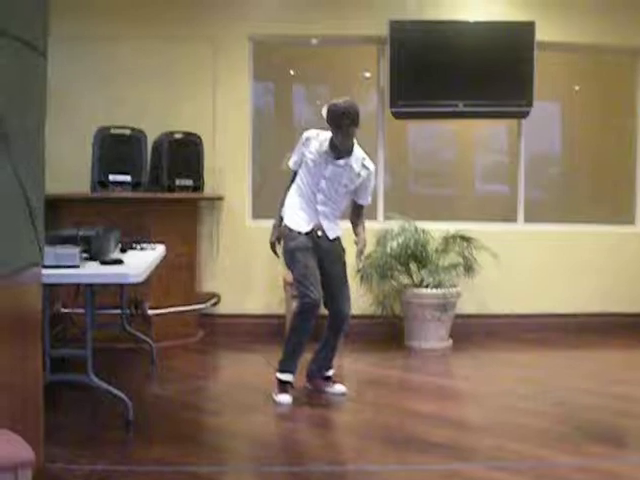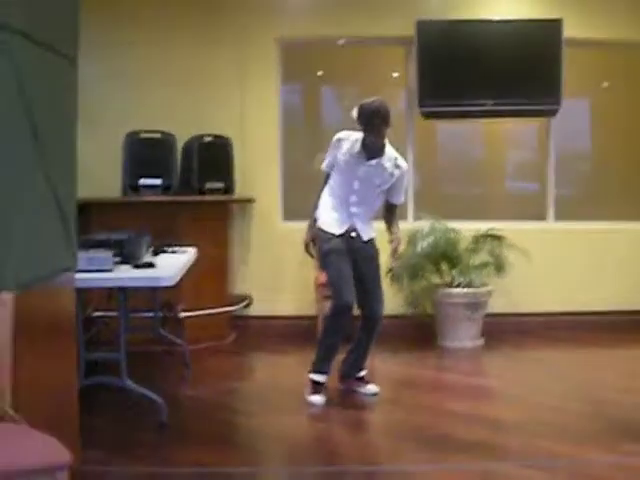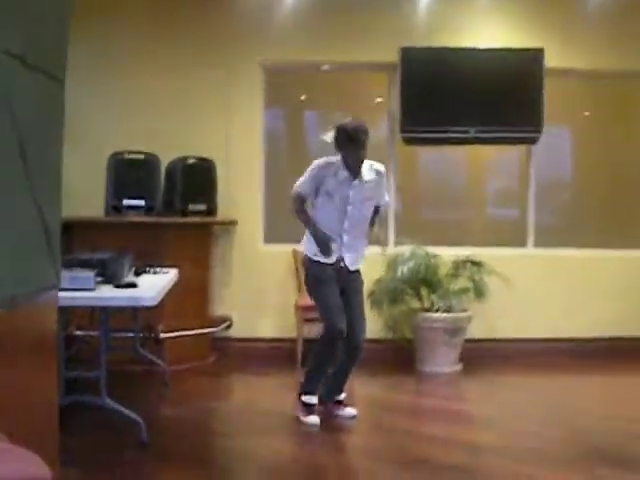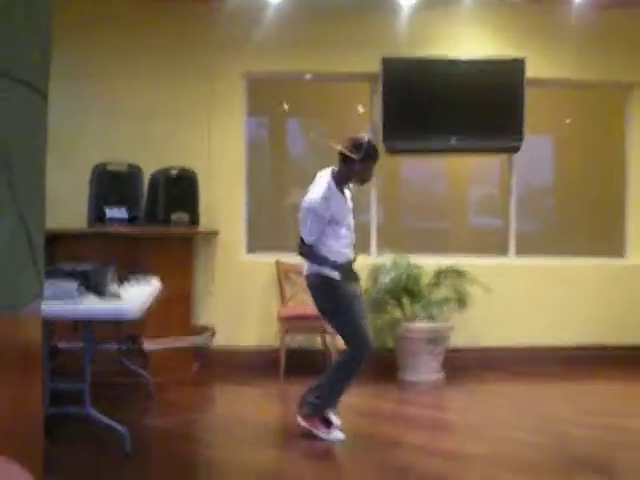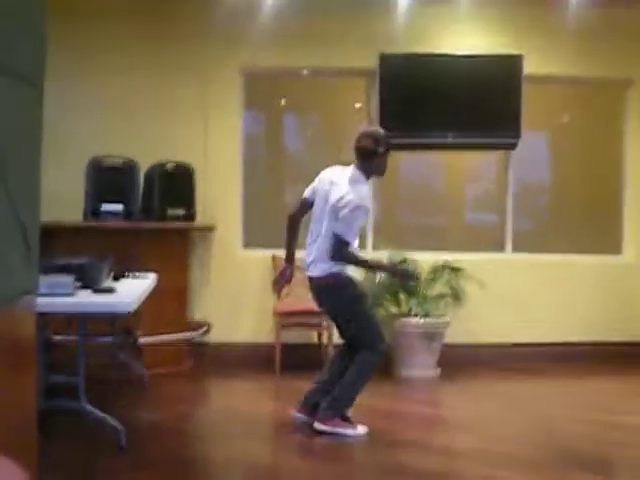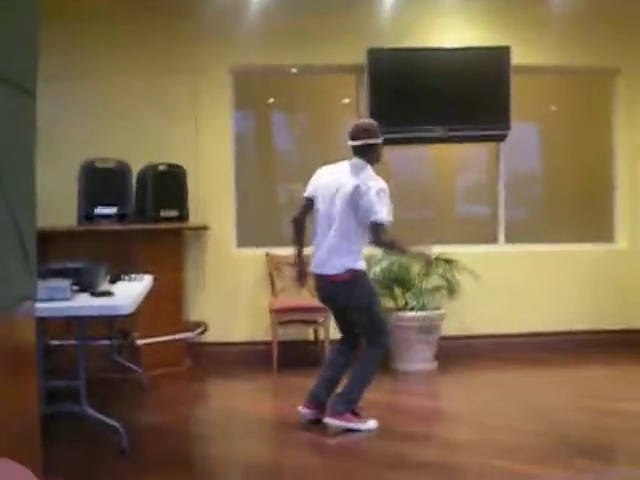
dt=0.5s
person 1, frame 1
left shoulder: (364, 168)
right shoulder: (310, 141)
left elbow: (357, 210)
right elbow: (292, 181)
left wrist: (360, 233)
right wrist: (278, 223)
left hip: (329, 237)
right hip: (297, 231)
left knee: (341, 311)
right knee: (310, 299)
left ankle: (319, 373)
right ankle: (285, 375)
person 1, frame 2
left shoulder: (397, 167)
right shoulder: (342, 143)
left elbow: (390, 209)
right elbow: (327, 184)
left wrist: (394, 232)
right wrist: (312, 224)
left hip: (363, 238)
right hip: (331, 232)
left knee: (374, 312)
right knee: (344, 301)
left ankle: (352, 372)
right ankle: (318, 376)
person 1, frame 3
left shoulder: (377, 175)
right shoulder: (322, 169)
right elbow: (297, 202)
left wrist: (372, 219)
right wrist: (314, 230)
left hip: (351, 266)
right hip: (320, 262)
left knee: (355, 338)
right knee: (336, 328)
left ankle: (331, 396)
right ankle: (308, 396)
person 1, frame 4
left shoulder: (331, 178)
right shoulder: (320, 201)
right elbow: (305, 247)
right wrist: (338, 266)
left hip: (341, 277)
right hip: (327, 279)
left knee: (357, 346)
right knee: (361, 346)
left ankle: (314, 405)
right ankle: (313, 411)
person 1, frame 5
left shoulder: (330, 174)
right shoulder: (359, 200)
left elbow: (294, 217)
right elbow: (338, 252)
left wrist: (289, 263)
right wrist: (384, 268)
left hip: (318, 275)
right hip: (333, 278)
left knee: (355, 343)
right knee: (374, 345)
left ankle: (312, 404)
right ankle: (331, 413)
person 1, frame 6
left shoulder: (325, 173)
right shoulder: (374, 185)
left elbow: (298, 217)
right elbow: (379, 238)
left wrist: (301, 260)
right wrist: (412, 253)
left hip: (320, 274)
right hip: (347, 275)
left knee: (351, 338)
right knee: (377, 341)
left ankle: (316, 401)
right ankle: (341, 409)
